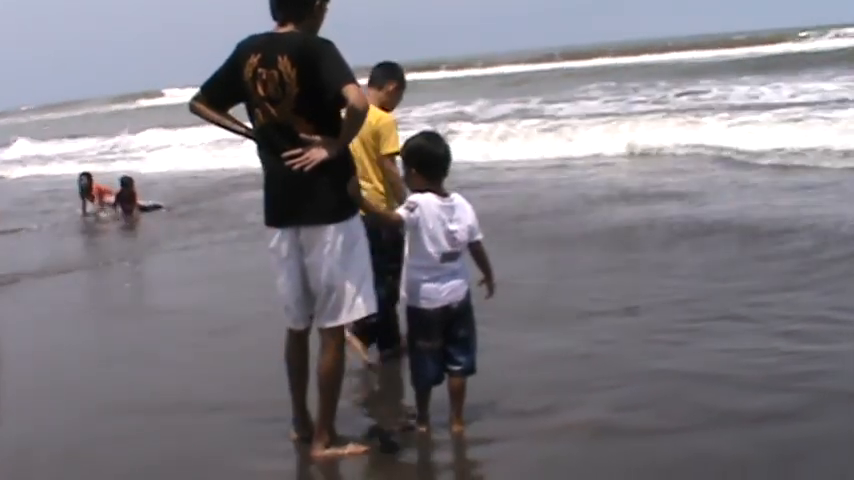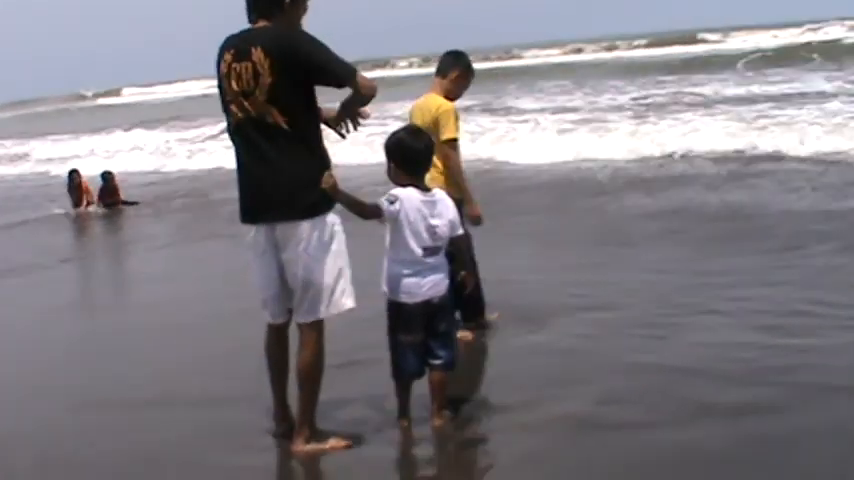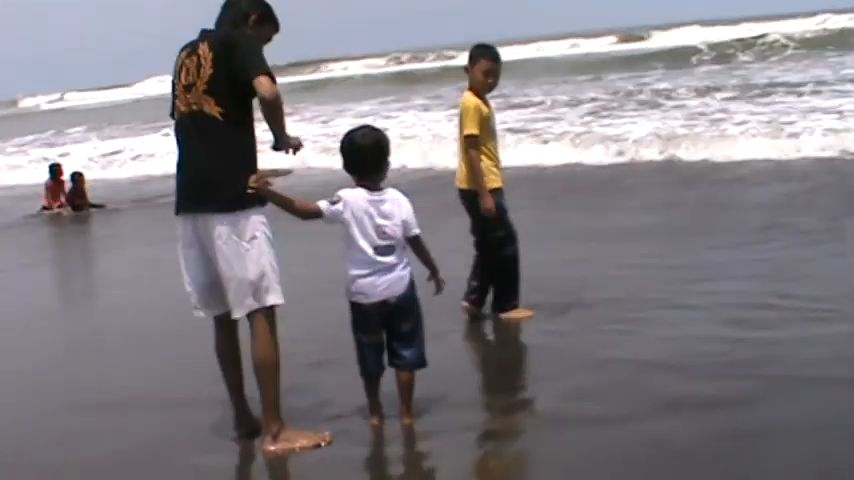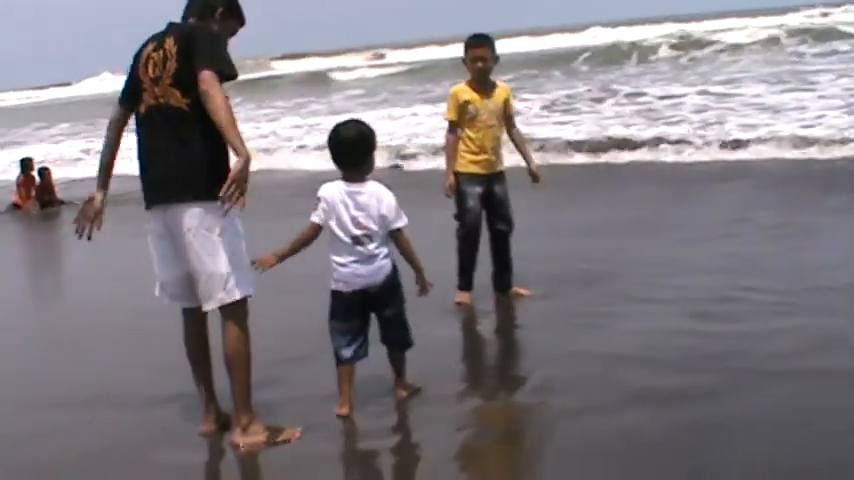
dt=0.7s
person 1, frame 1
left shoulder: (247, 52)
right shoulder: (316, 49)
left elbow: (200, 103)
right elbow: (358, 103)
left wrist: (255, 133)
right wrist: (337, 146)
left hip: (282, 206)
right hip: (328, 202)
left knee: (298, 323)
right knee: (333, 326)
left ankle: (301, 421)
right ankle: (325, 437)
person 1, frame 2
left shoulder: (227, 50)
right shoulder: (289, 41)
right elbow: (361, 88)
left wrist: (315, 114)
right wrist: (345, 110)
left hip: (255, 203)
right hip: (303, 201)
left knee: (277, 314)
right knee: (310, 319)
left ankle: (281, 415)
right ankle: (305, 431)
person 1, frame 3
left shoulder: (187, 54)
right shoulder: (239, 42)
right elbow: (267, 91)
right wrist: (282, 136)
left hip: (194, 202)
right hip: (232, 199)
left knee: (222, 315)
right knee: (260, 313)
left ankle: (243, 417)
right ankle: (276, 431)
person 1, frame 4
left shoulder: (150, 47)
left elbow: (119, 119)
right elbow: (208, 84)
left wrist: (100, 188)
right wrist: (241, 150)
left hip: (158, 194)
right hip: (198, 191)
left knee: (188, 308)
right knee: (230, 304)
left ankle: (212, 411)
right ankle: (244, 424)
person 2, frame 1
left shoulder: (418, 205)
right shoulder: (462, 204)
left elbow: (391, 220)
right elbow: (476, 247)
left wrist: (360, 199)
right wrist: (488, 276)
left hip: (424, 300)
right hip: (457, 295)
left knee: (424, 366)
right knee: (458, 362)
left ankle: (422, 419)
right ankle: (457, 419)
person 2, frame 2
left shoulder: (400, 200)
right shoulder: (444, 200)
left elbow: (370, 212)
right elbow: (458, 243)
left wrist: (338, 193)
right wrist: (467, 270)
left hip: (405, 294)
right hip: (438, 290)
left knee: (405, 360)
right knee: (439, 356)
left ankle: (404, 413)
right ankle: (438, 412)
person 2, frame 3
left shoulder: (347, 200)
right shoulder: (399, 200)
left elbow: (307, 211)
right elbow: (416, 242)
left wrist: (268, 193)
right wrist: (434, 271)
left hip: (365, 293)
right hip: (400, 288)
left knee: (370, 357)
right knee: (406, 354)
left ankle: (375, 411)
right ankle: (407, 411)
person 2, frame 4
left shoulder: (328, 193)
right shoulder: (382, 194)
left elbow: (309, 234)
right elbow: (399, 238)
left wrist: (276, 257)
right wrist: (419, 272)
left hip: (346, 281)
right hip: (382, 276)
left knee: (346, 344)
right knee: (393, 333)
left ankle: (345, 401)
right ankle: (401, 384)
person 3, frame 1
right shoulder: (384, 120)
right elbow: (390, 171)
right hip: (379, 209)
left knee: (380, 275)
right knee: (390, 277)
left ankle: (389, 341)
right ankle: (361, 332)
person 3, frame 2
left shoulder: (418, 107)
right shoulder: (445, 108)
right elbow: (450, 157)
right wrist: (470, 201)
right hip: (445, 194)
right knee: (452, 259)
left ankle: (475, 313)
person 3, frame 3
left shoulder: (476, 101)
right shoulder: (473, 104)
right elbow: (472, 151)
right wrist: (485, 194)
left hip: (476, 186)
right hip: (482, 187)
left knee: (487, 245)
right knee: (505, 244)
left ankle: (474, 299)
right ankle: (505, 305)
person 3, frame 4
left shoulder: (503, 91)
right shoulder: (458, 94)
left elbow: (512, 129)
right elbow: (452, 134)
left wrist: (529, 162)
right wrist: (449, 173)
left hip: (495, 171)
right hip: (467, 173)
left knee: (502, 229)
right knee: (469, 230)
left ankle: (504, 284)
right ankle: (464, 287)
